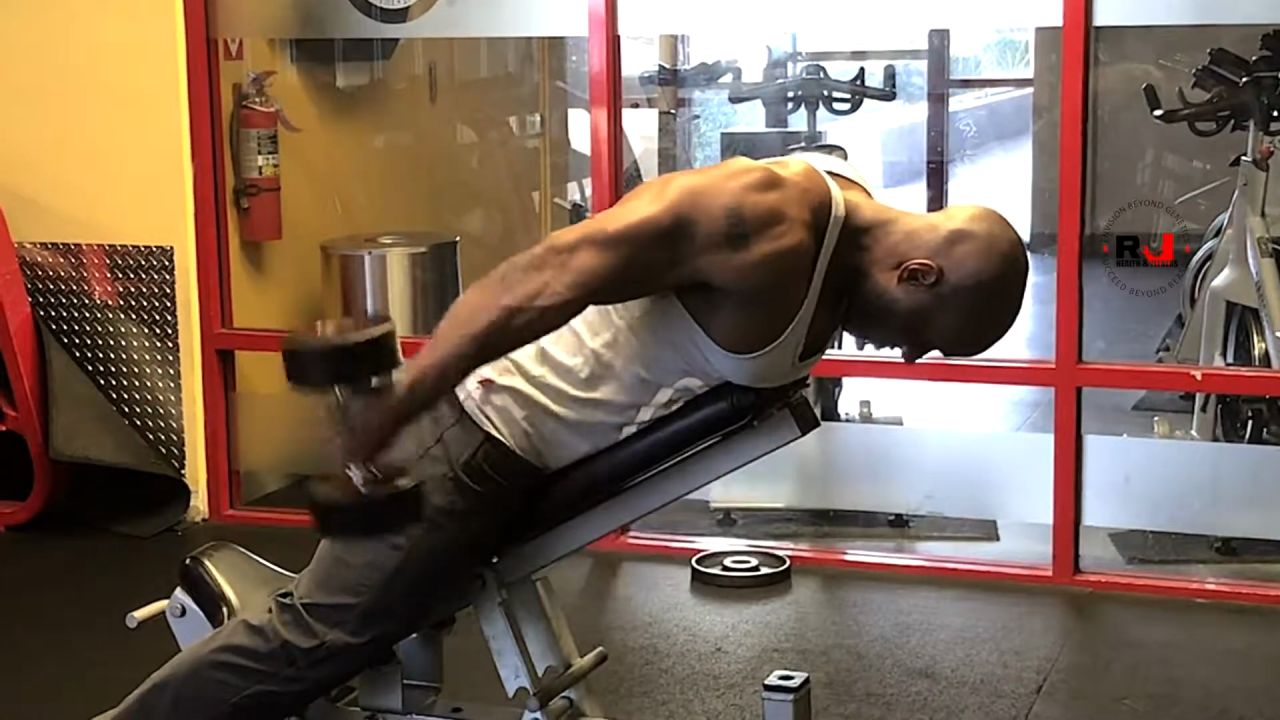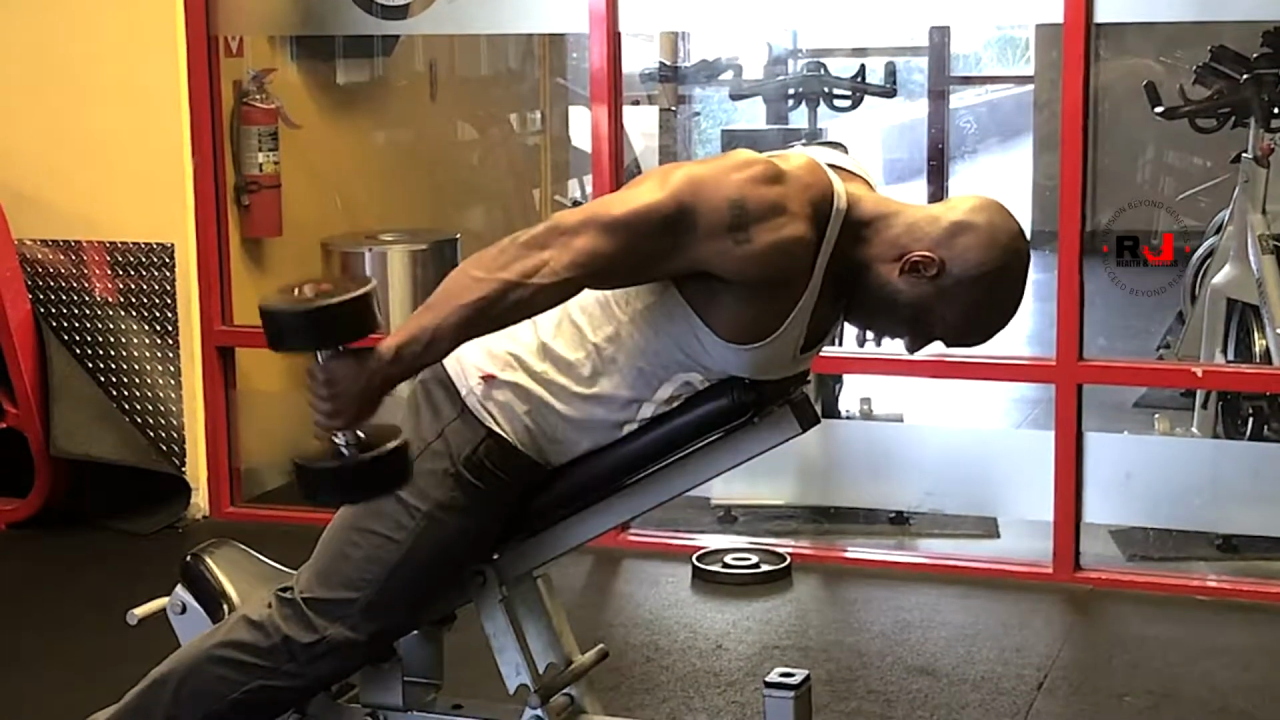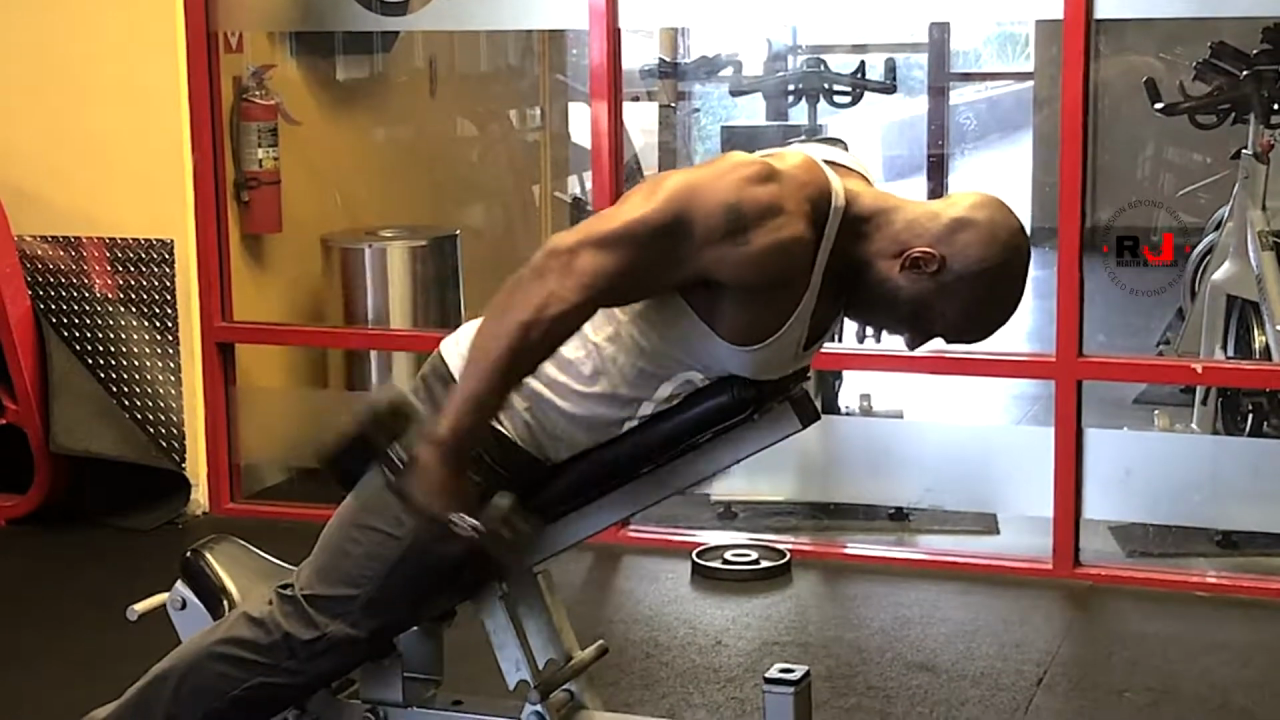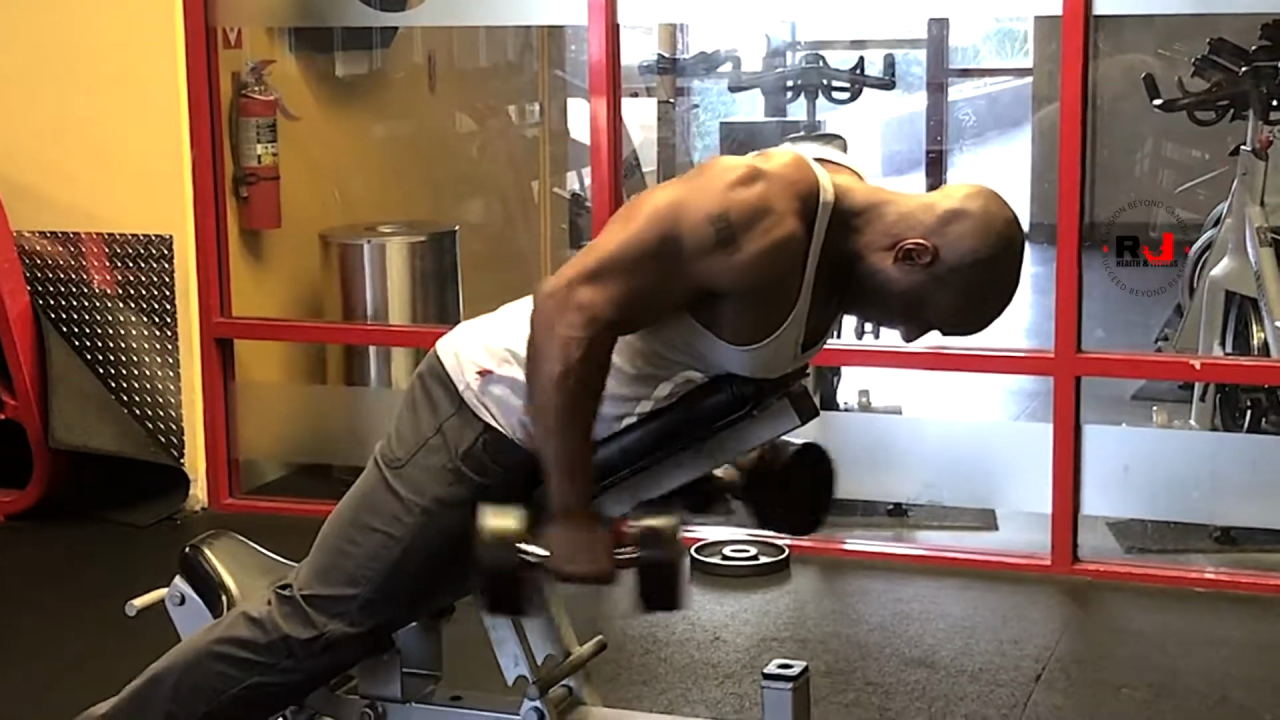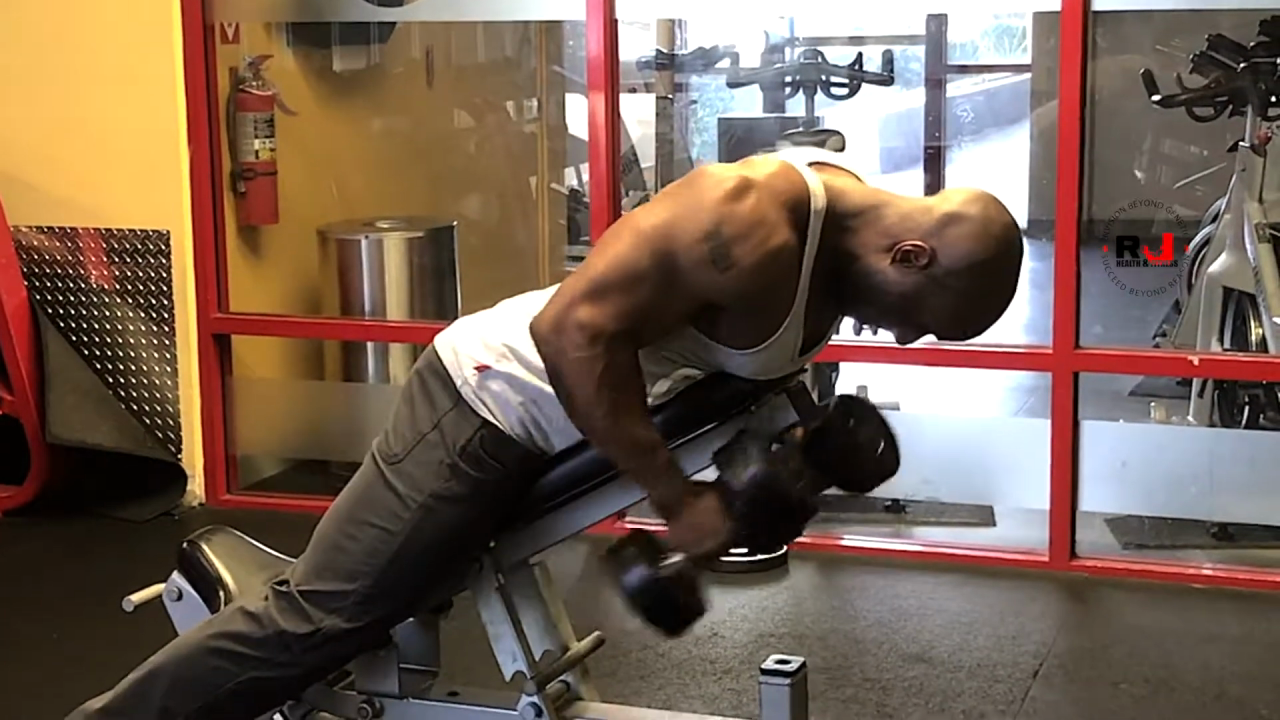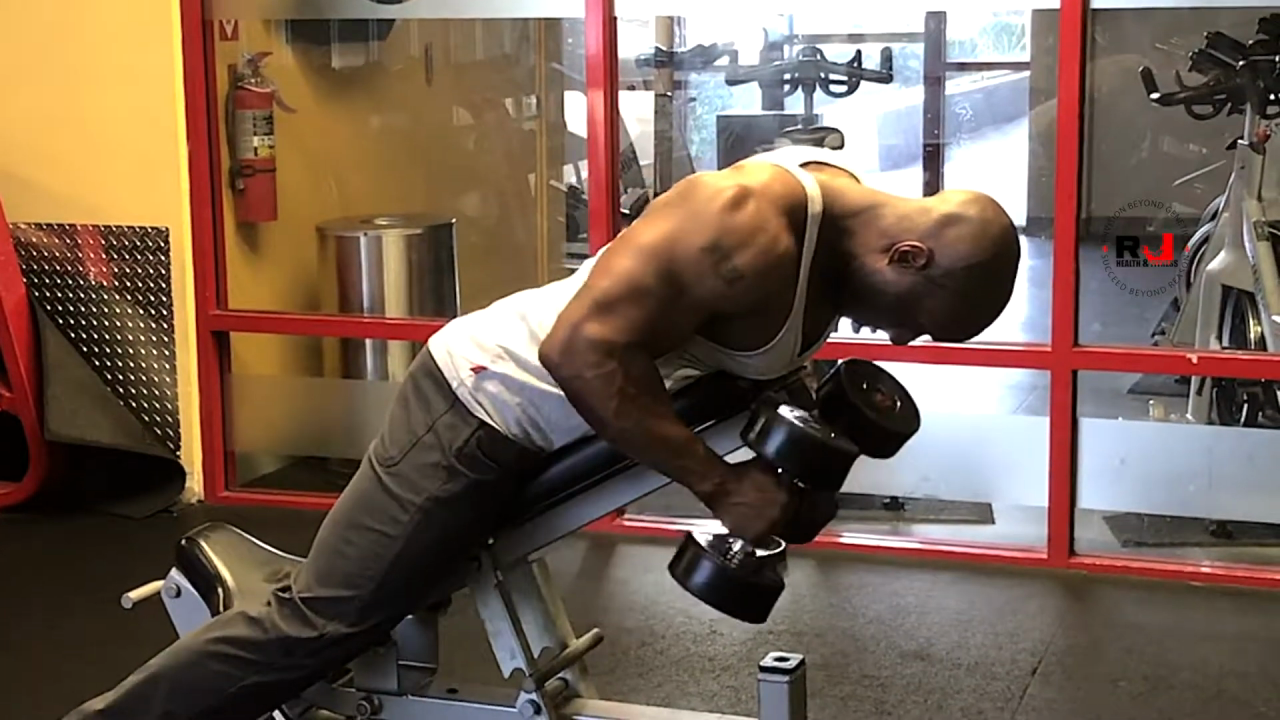
dt=0.2s
person 1, frame 1
left shoulder: (849, 236)
right shoulder: (775, 221)
right elbow: (563, 267)
right wrist: (402, 400)
left hip: (556, 442)
right hip: (493, 422)
left knee: (389, 609)
right knee: (319, 633)
person 1, frame 2
left shoulder: (851, 234)
right shoulder: (775, 214)
right elbow: (558, 250)
right wrist: (384, 365)
left hip: (556, 439)
right hip: (500, 415)
left knee: (378, 614)
right knee: (320, 629)
person 1, frame 3
left shoulder: (849, 232)
right shoulder: (773, 217)
right elbow: (570, 269)
right wrist: (448, 445)
left hip: (558, 437)
right hip: (495, 420)
left knee: (375, 609)
right knee: (321, 626)
person 1, frame 4
left shoulder: (846, 224)
right shoulder: (763, 217)
right elbow: (572, 307)
right wrist: (571, 511)
left hip: (542, 423)
right hip: (496, 408)
left knee: (374, 609)
right knee: (320, 625)
person 1, frame 5
left shoulder: (848, 222)
right shoulder: (755, 223)
right elbow: (572, 328)
right wrist: (676, 500)
left hip: (536, 425)
right hip: (493, 406)
left knee: (362, 609)
right knee: (314, 619)
person 1, frame 6
left shoulder: (844, 220)
right shoulder: (754, 227)
right elbow: (583, 348)
right wrist: (722, 485)
left hip: (530, 423)
right hip: (487, 405)
right knee: (316, 620)
